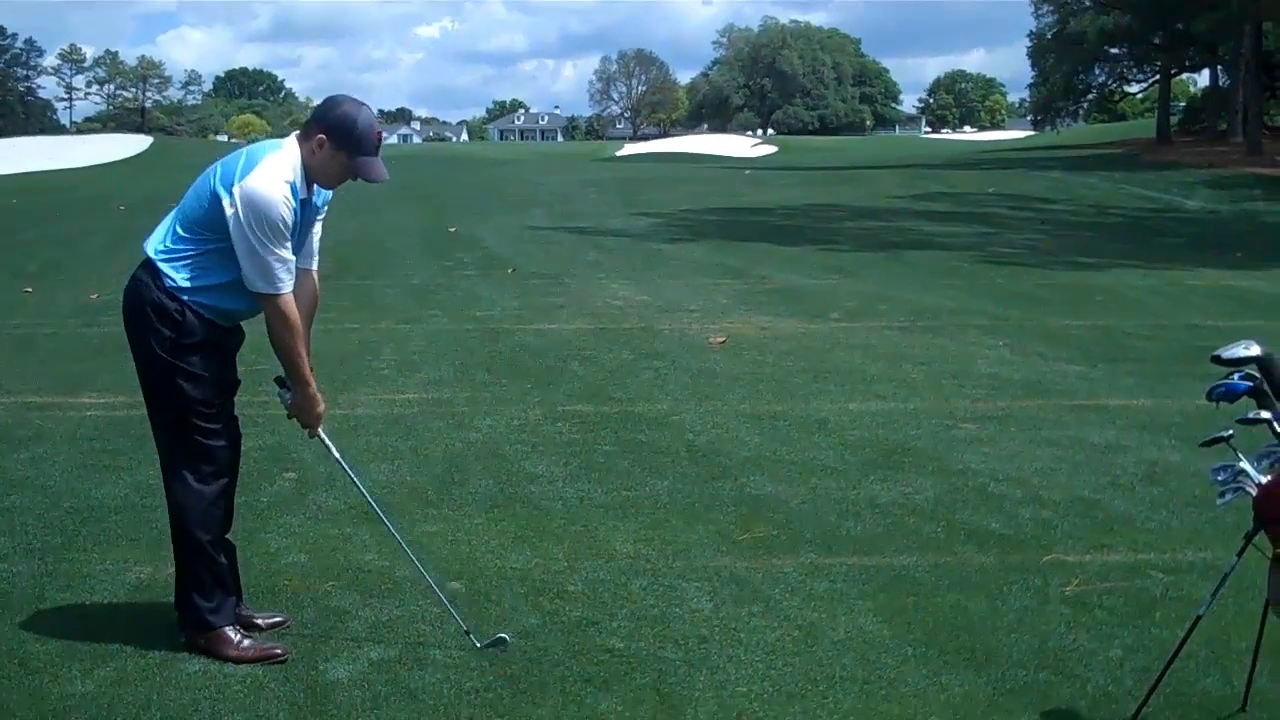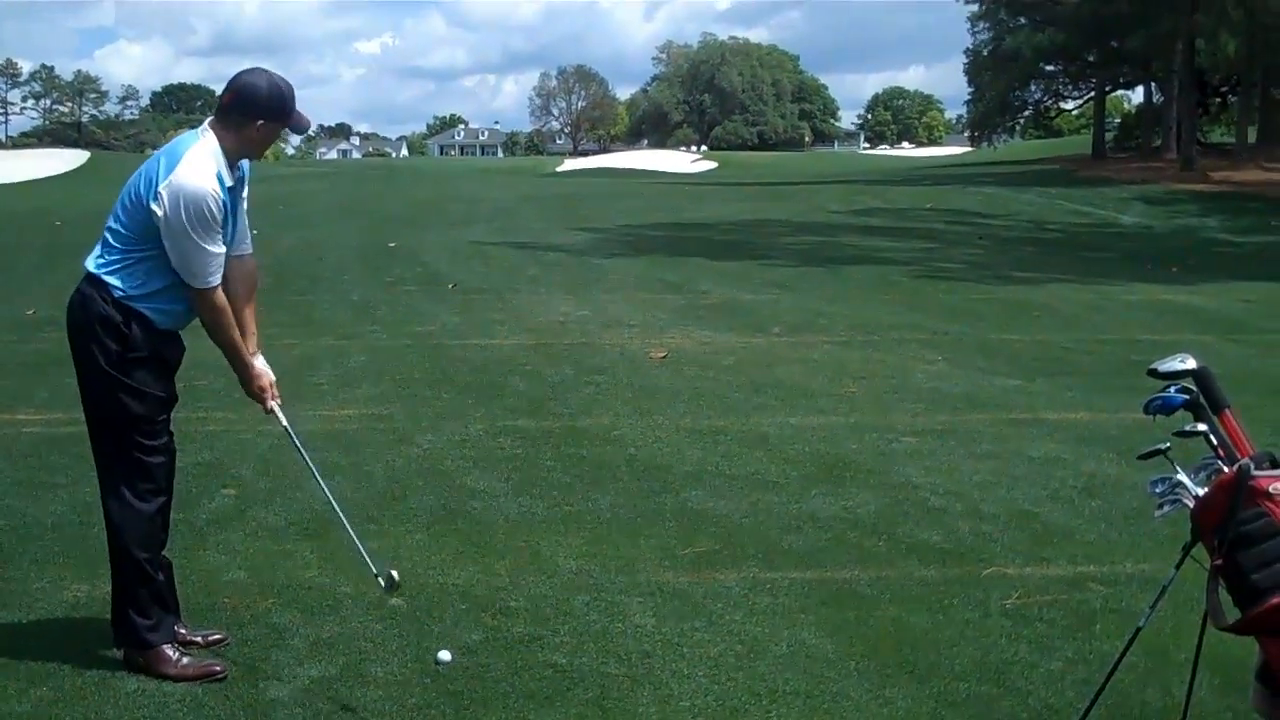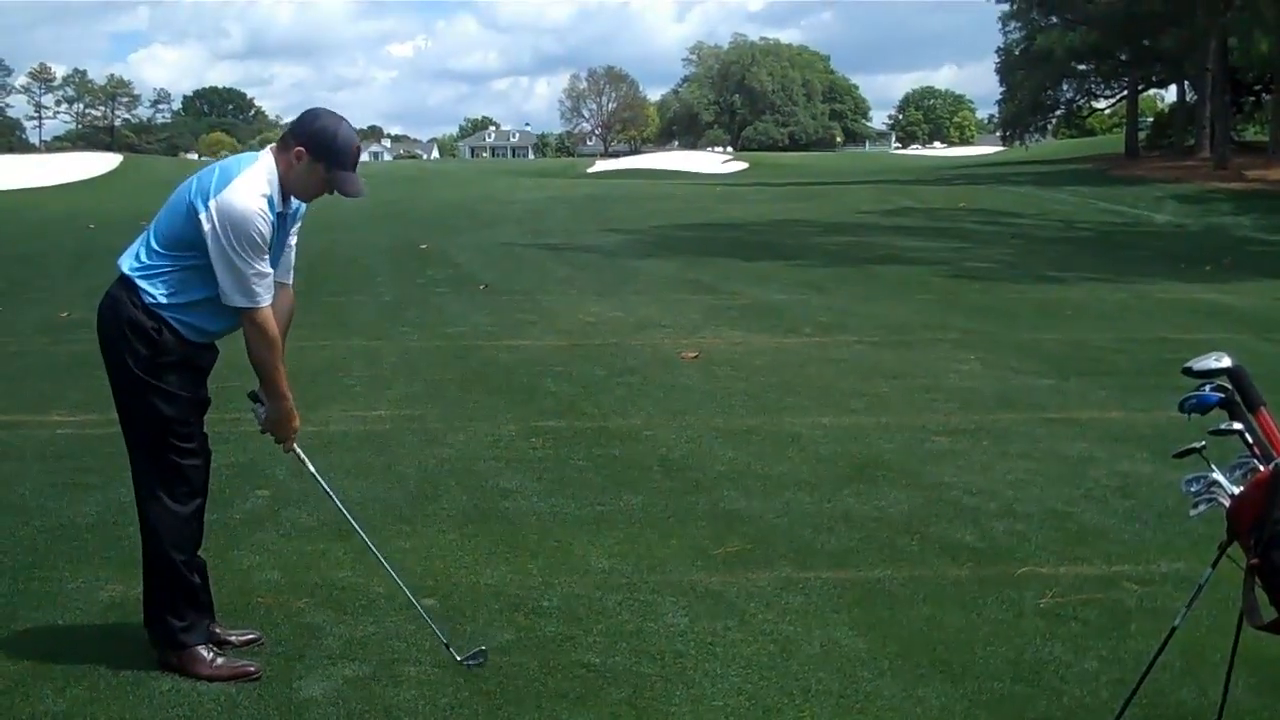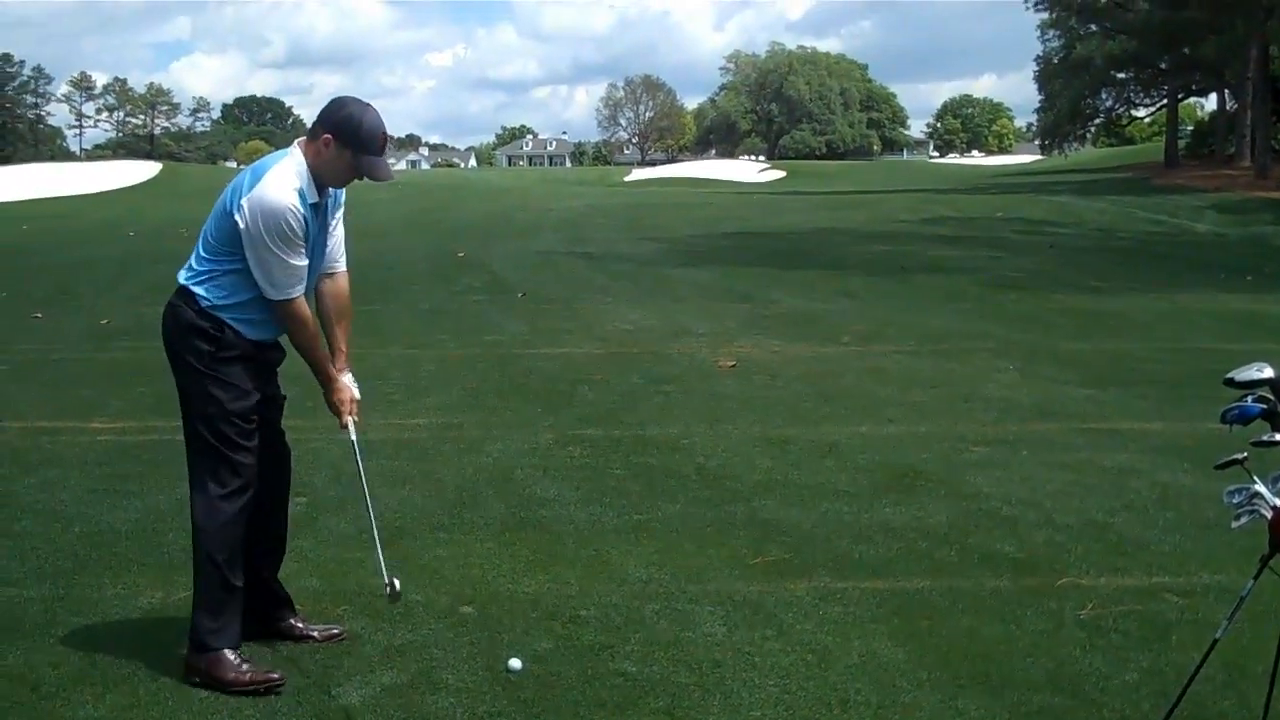
dt=1s
person 1, frame 1
left shoulder: (311, 184)
right shoulder: (266, 188)
left elbow: (304, 278)
right elbow: (277, 303)
left wrist: (301, 376)
right wrist: (305, 388)
left hip: (205, 314)
right hip: (169, 312)
left knee: (219, 455)
right knee: (200, 461)
left ankle: (219, 600)
right ankle: (207, 621)
person 1, frame 2
left shoulder: (230, 166)
right shoulder: (192, 183)
left elbow: (239, 261)
right elbow: (207, 294)
left wrist: (256, 354)
right wrist: (244, 368)
left hip: (145, 324)
right hip: (114, 325)
left knee: (153, 472)
right knee: (137, 477)
left ankle: (157, 619)
right ankle: (145, 639)
person 1, frame 3
left shoulder: (285, 196)
right shoulder: (243, 202)
left elbow: (279, 291)
right elbow: (255, 317)
left wrist: (274, 391)
right wrist: (281, 402)
left hip: (178, 330)
right hip: (143, 328)
left knee: (188, 474)
right knee: (173, 479)
left ankle: (190, 617)
right ankle: (180, 637)
person 1, frame 4
left shoulder: (327, 188)
right shoulder: (274, 197)
left elbow: (333, 277)
right elbow: (290, 304)
left wrist: (343, 367)
right wrist: (327, 381)
left hip: (249, 337)
right hip: (208, 334)
left knee: (270, 473)
right knee: (229, 479)
left ankle: (264, 610)
right ankle: (212, 645)
